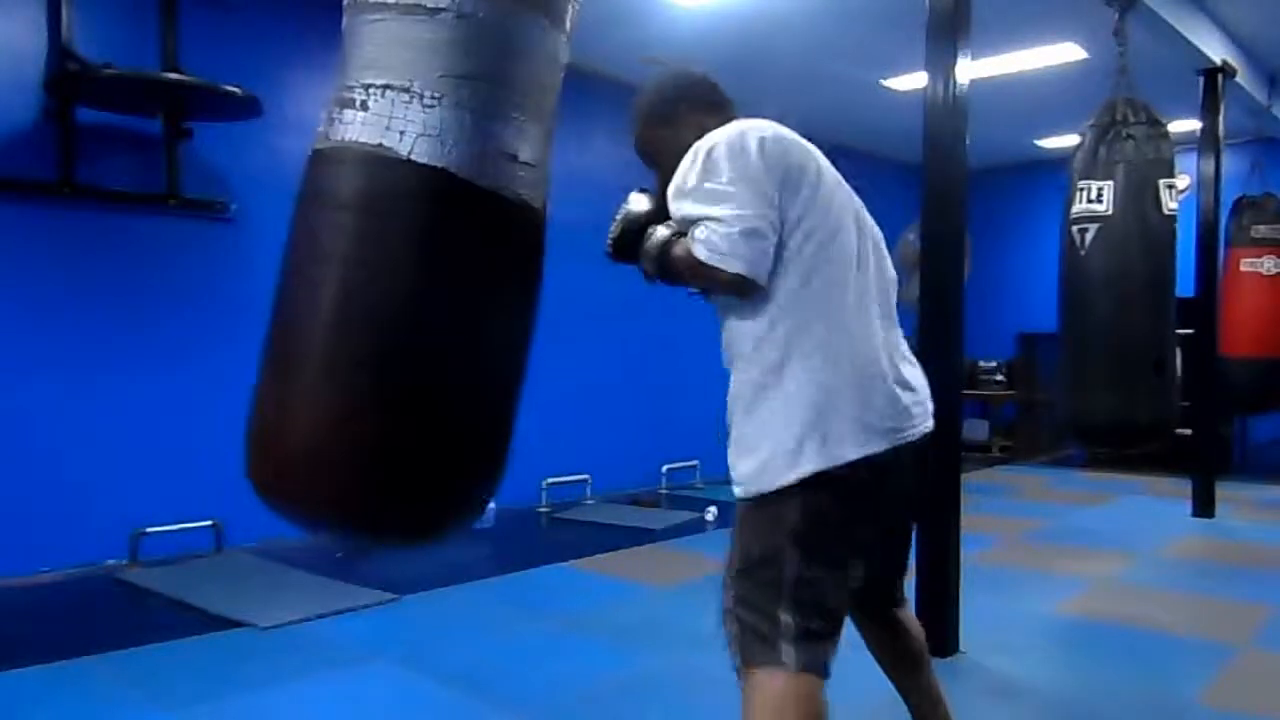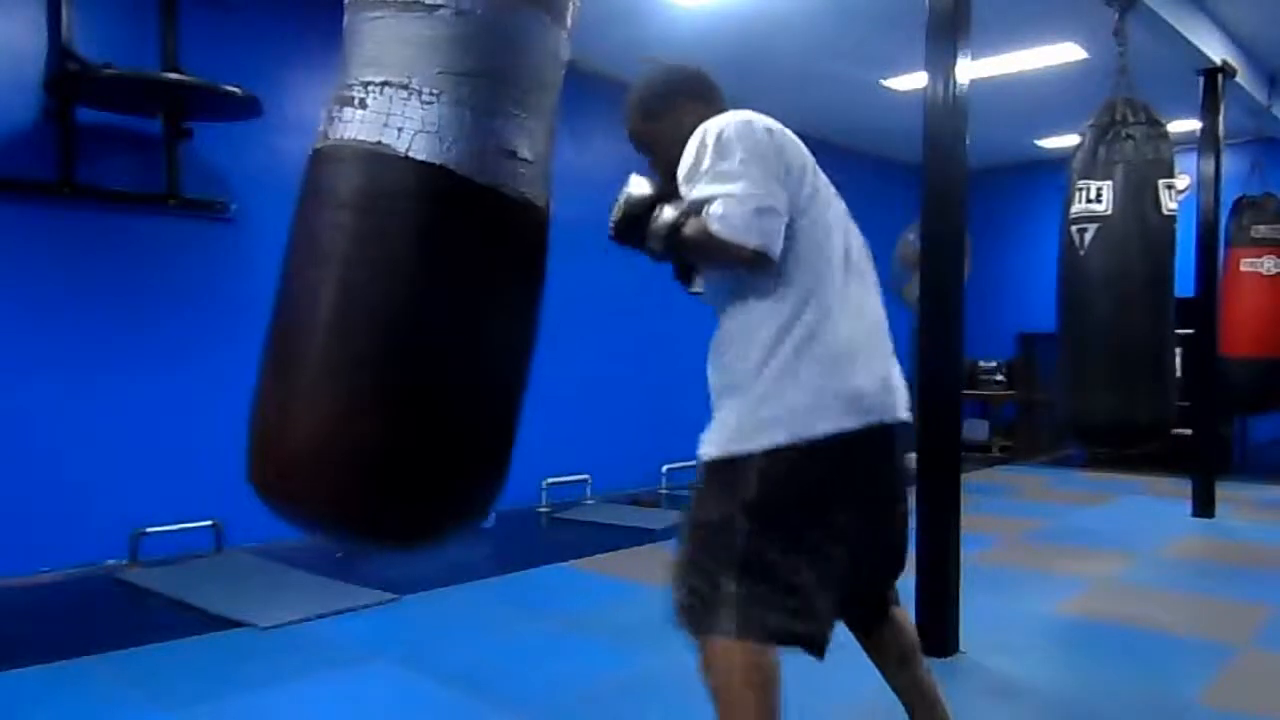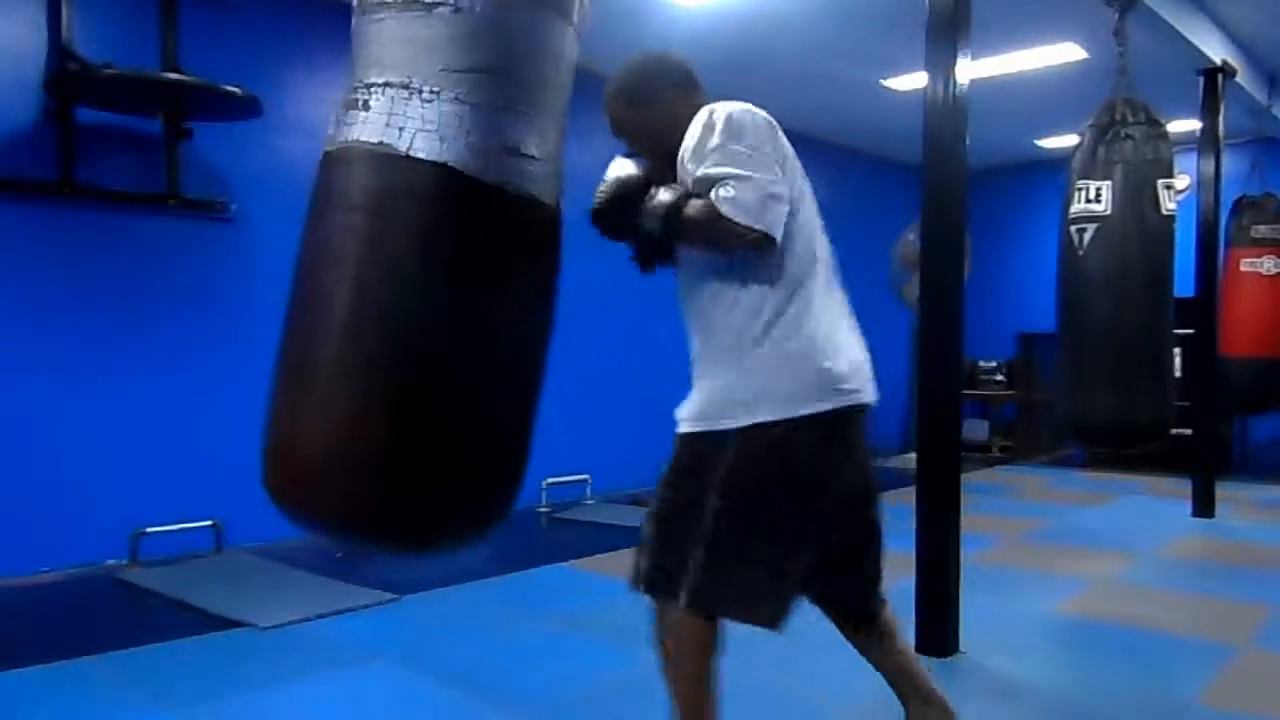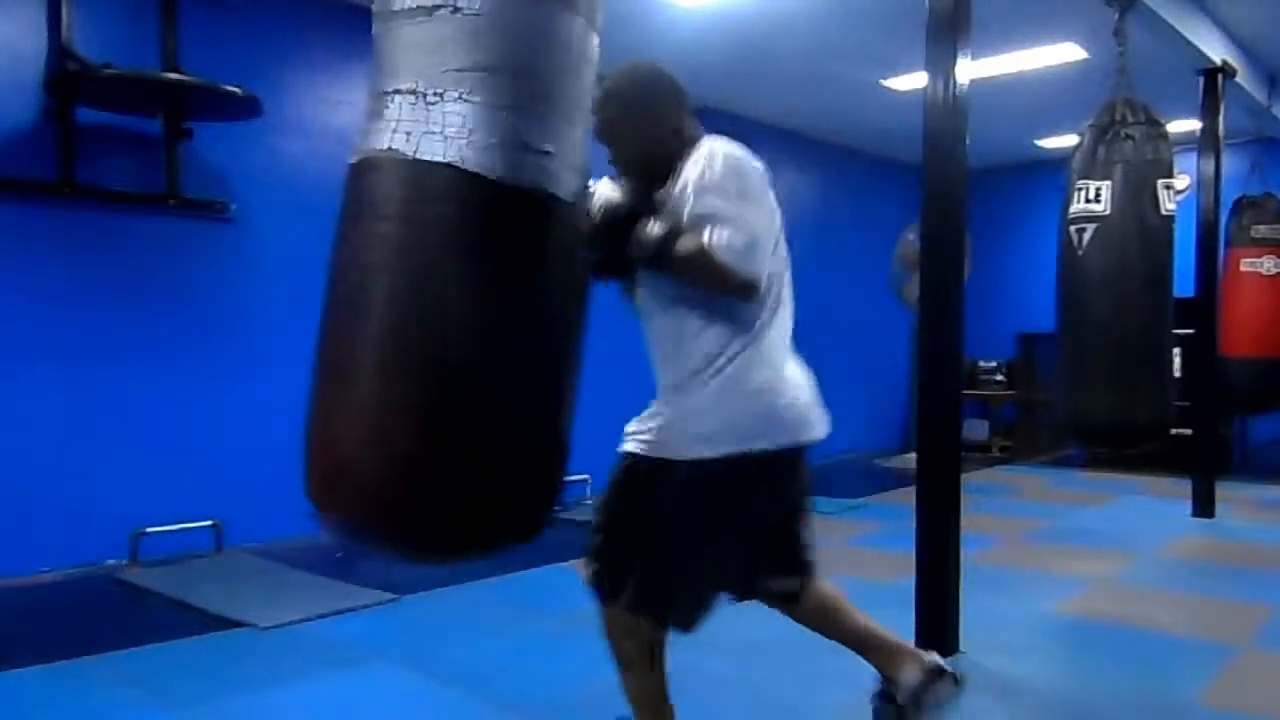
dt=0.1s
person 1, frame 1
left shoulder: (728, 148)
right shoulder: (785, 156)
left elbow: (733, 270)
left wrist: (656, 240)
right wrist: (672, 244)
left hip: (814, 430)
right hip: (882, 415)
left knee: (768, 637)
right knee: (872, 594)
person 1, frame 2
left shoulder: (731, 133)
right shoulder: (771, 148)
left elbow: (745, 244)
left wrist: (661, 222)
right wrist: (679, 225)
left hip: (793, 415)
right hip: (863, 404)
left knee: (722, 603)
right knee: (863, 591)
person 1, frame 3
left shoulder: (732, 126)
right shoulder: (699, 156)
left elbow: (752, 231)
right elbow: (690, 249)
left wrist: (653, 205)
right wrist: (637, 216)
left hip: (767, 396)
right hip: (825, 389)
left knee: (681, 575)
right knee: (840, 578)
person 1, frame 4
left shoulder: (719, 166)
right shoulder: (675, 186)
left elbow: (738, 274)
right elbow: (660, 288)
left wrist: (642, 233)
right wrist: (627, 240)
left hip: (719, 425)
right hip: (769, 422)
left knee: (625, 573)
right knee: (783, 578)
